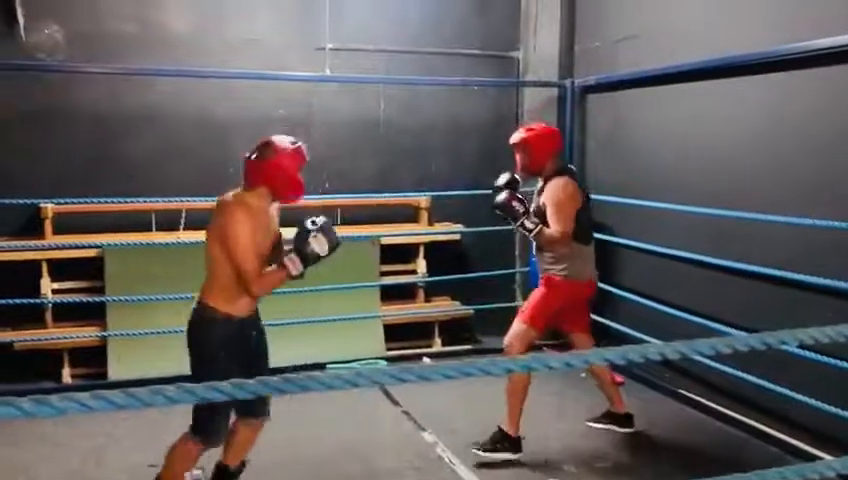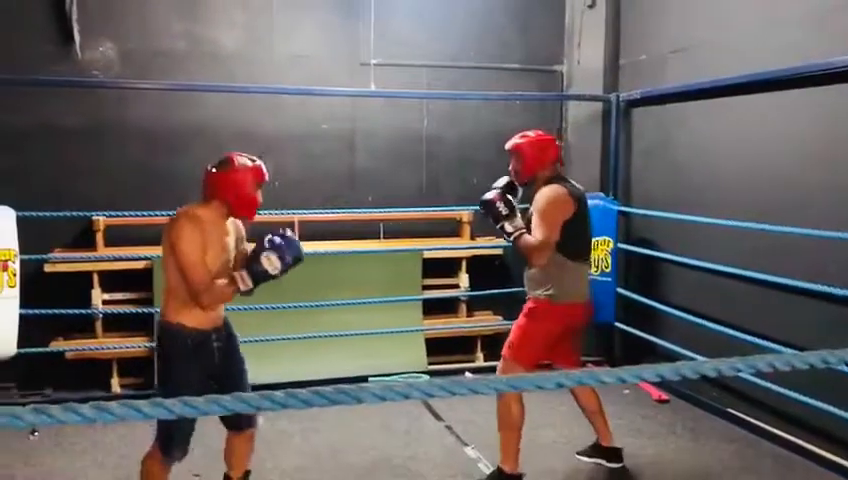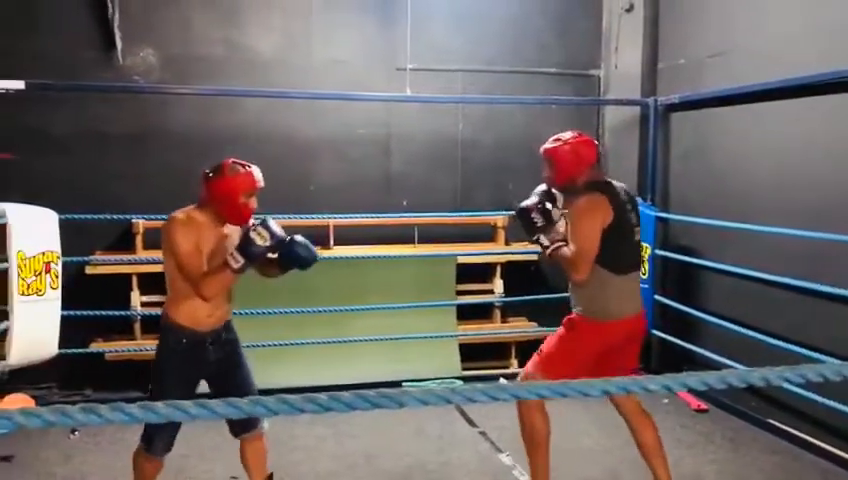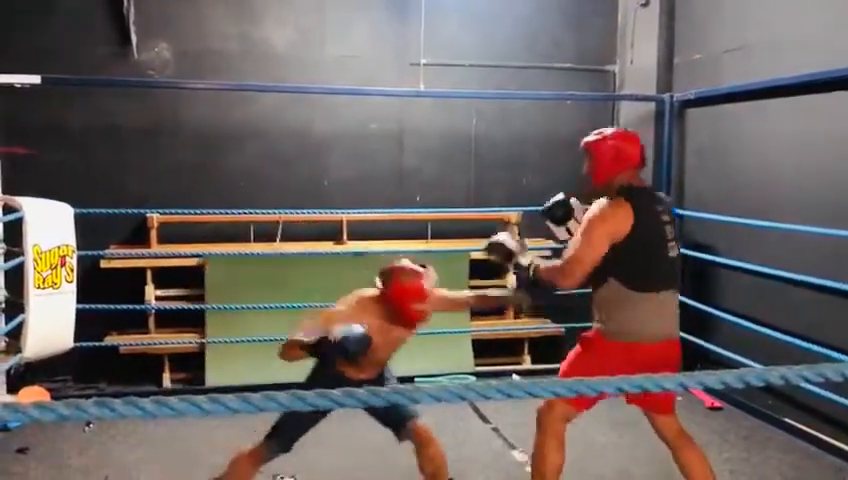
dt=1s
person 1, frame 1
left shoulder: (561, 187)
right shoulder: (550, 181)
left elbow: (559, 241)
right elbow: (543, 224)
left wrist: (522, 217)
right wrist: (512, 199)
left hip: (568, 279)
right hip: (570, 278)
left knee: (514, 345)
right knee: (583, 345)
left ankle: (509, 436)
right ankle: (619, 412)
person 1, frame 2
left shoulder: (551, 195)
right shoulder: (566, 190)
left elbow: (539, 253)
left wrist: (507, 221)
right wrist: (511, 214)
left hip: (551, 304)
right hip: (573, 301)
left knee: (508, 378)
right knee: (570, 371)
right ankle: (607, 446)
person 1, frame 3
left shoulder: (587, 203)
right shoulder: (621, 194)
left elbow: (578, 269)
left wrist: (545, 234)
right wrist: (557, 218)
left hip: (597, 322)
right hip: (630, 318)
right knee: (627, 402)
person 1, frame 4
left shoulder: (611, 209)
right shoulder: (660, 206)
left elbow: (568, 276)
left wrist: (521, 261)
right wrist: (577, 224)
left hip: (618, 342)
right hip: (663, 340)
left knee: (552, 419)
right knee: (669, 427)
person 2, frame 1
left shoulder: (268, 208)
right shoulder: (236, 212)
right elbow: (255, 285)
left wrist: (301, 245)
right wrist: (299, 259)
left hip: (247, 323)
right hip: (214, 327)
left knee: (254, 414)
right knee: (207, 432)
person 2, frame 2
left shoulder: (233, 224)
right shoulder: (187, 225)
left elbow: (236, 271)
right elbow: (204, 296)
left wrist: (269, 257)
right wrist: (253, 274)
left hip: (220, 334)
right hip: (182, 341)
left knee: (245, 425)
right knee: (171, 444)
person 2, frame 3
left shoulder: (238, 225)
right shoulder: (181, 226)
left elbow: (266, 267)
right elbow: (205, 288)
left wrist: (289, 253)
right wrist: (243, 254)
left hip: (223, 338)
right hip: (181, 342)
left knee: (251, 427)
right knee: (156, 441)
person 2, frame 4
left shoulder: (424, 299)
right shoulder: (355, 308)
left elbow: (472, 300)
right elbow: (287, 351)
left wrist: (513, 296)
right wrist: (322, 345)
left hip: (373, 378)
right hip: (331, 378)
left knee: (422, 436)
right knee: (268, 450)
